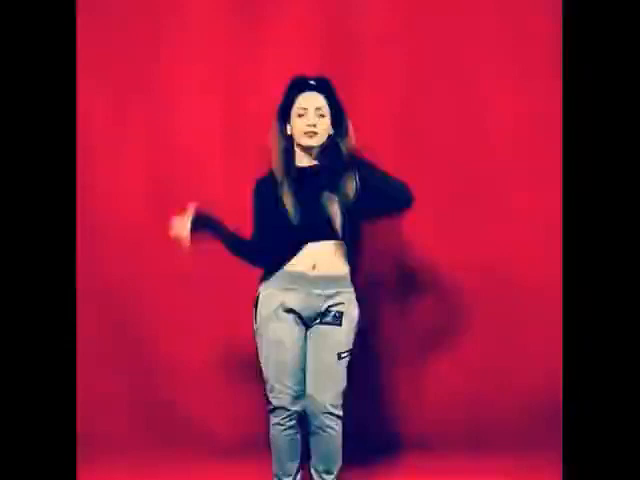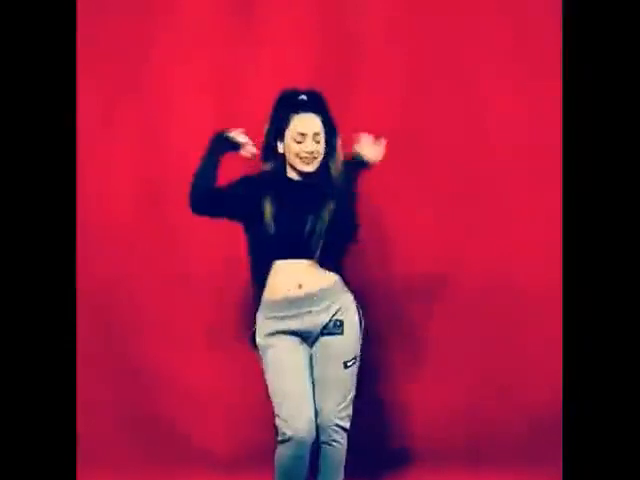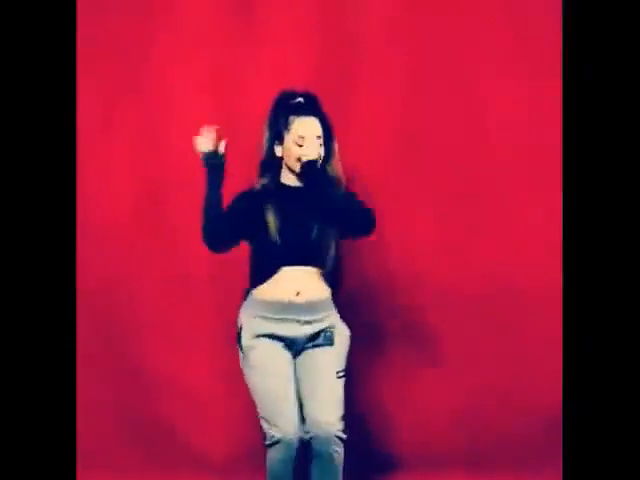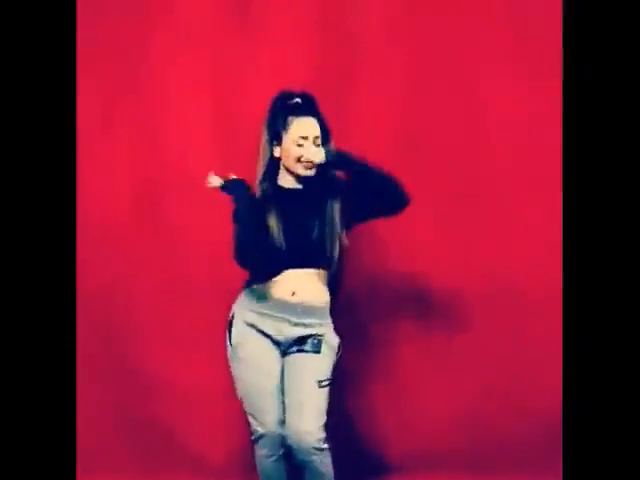
dt=0.2s
person 1, frame 1
left shoulder: (347, 173)
right shoulder: (271, 184)
left elbow: (401, 199)
right elbow: (260, 253)
left wrist: (362, 169)
right wrist: (205, 223)
left hip: (334, 299)
right hip: (282, 297)
left knee: (326, 407)
right knee: (285, 404)
person 1, frame 2
left shoulder: (334, 192)
right shoulder: (257, 189)
left elbow: (343, 235)
right elbow: (202, 202)
left wrist: (356, 169)
right wrist: (220, 147)
left hip: (334, 311)
right hip: (278, 320)
left knee: (334, 422)
right knee: (298, 428)
person 1, frame 3
left shoulder: (328, 197)
right shoulder: (256, 200)
left elbow: (364, 223)
right elbow: (216, 240)
left wrist: (315, 172)
right wrist: (214, 167)
left hip: (320, 322)
right hip: (262, 323)
left knee: (328, 430)
right knee: (283, 432)
person 1, frame 4
left shoulder: (334, 196)
right shoulder: (254, 203)
left elbow: (395, 199)
right elbow: (252, 259)
left wrist: (341, 162)
right wrist: (241, 195)
left hip: (312, 327)
right hip: (255, 320)
left knee: (306, 435)
right knee: (266, 433)
